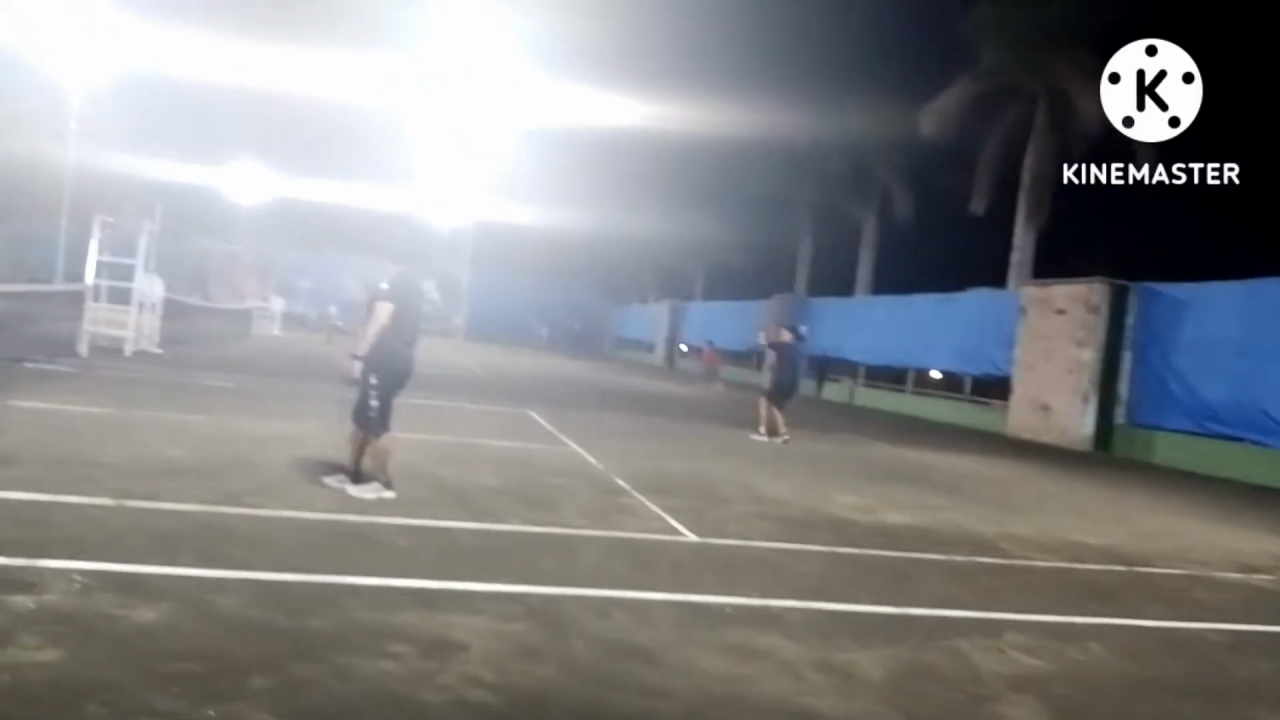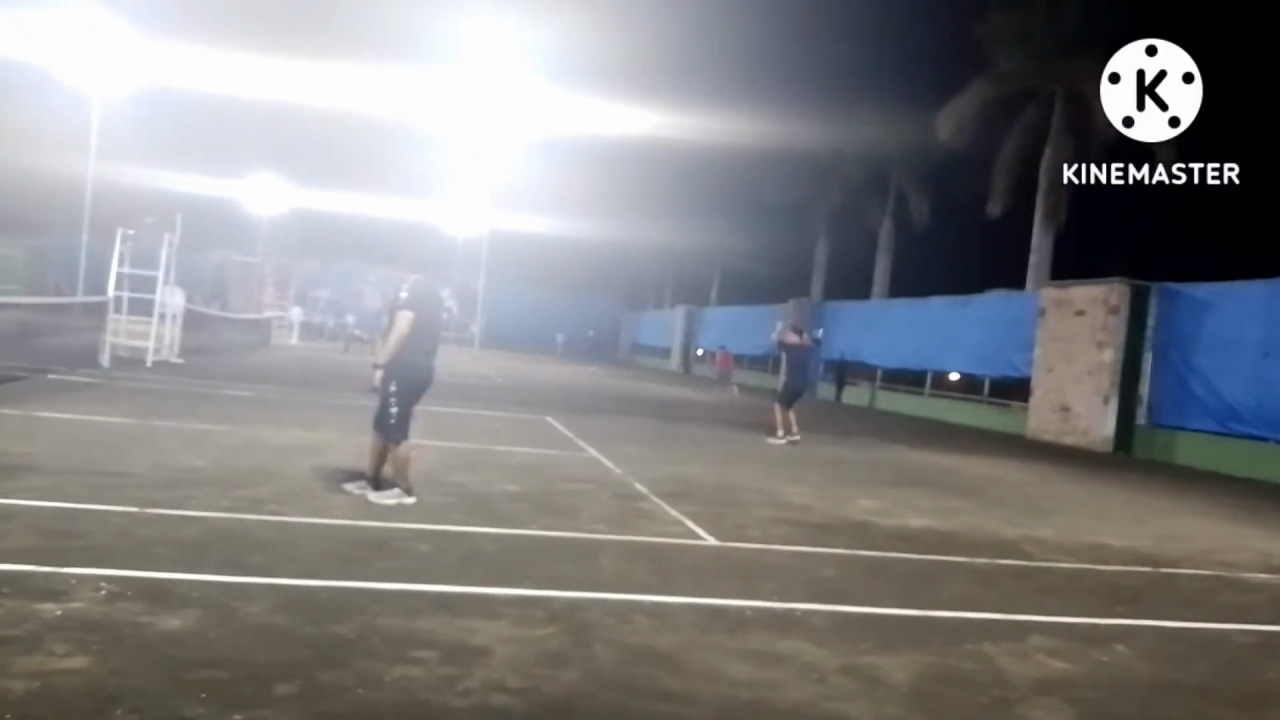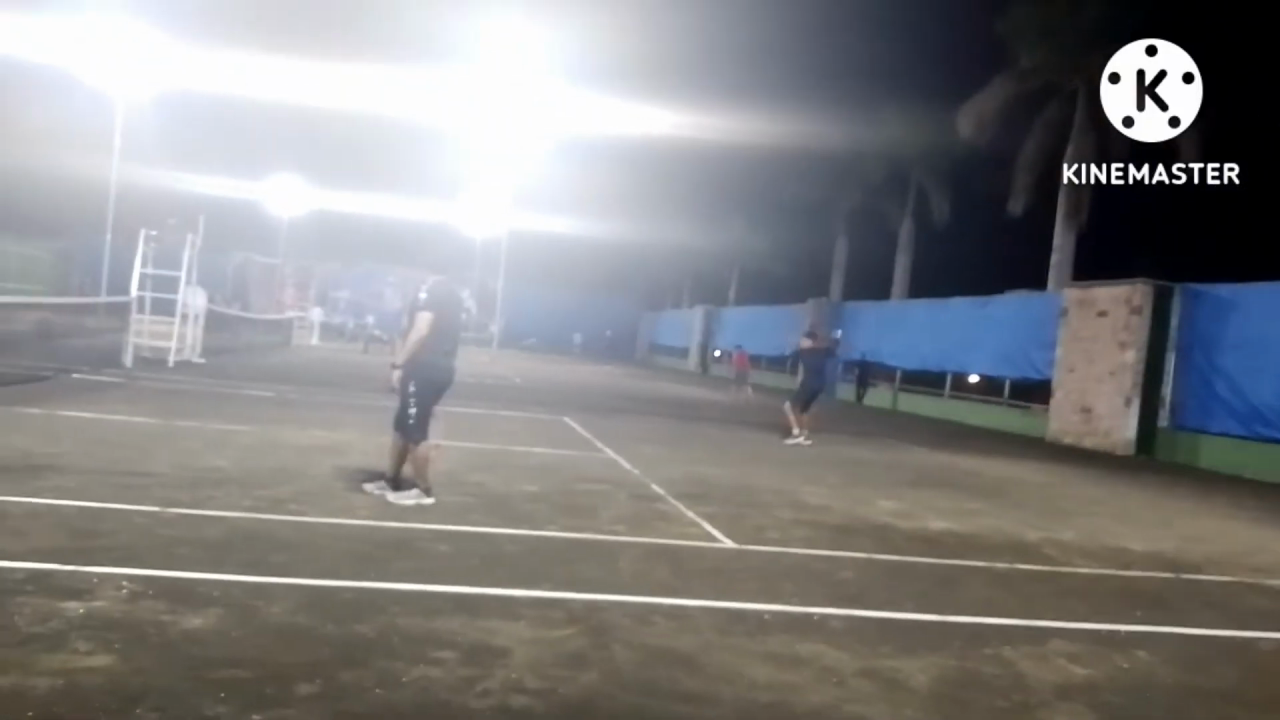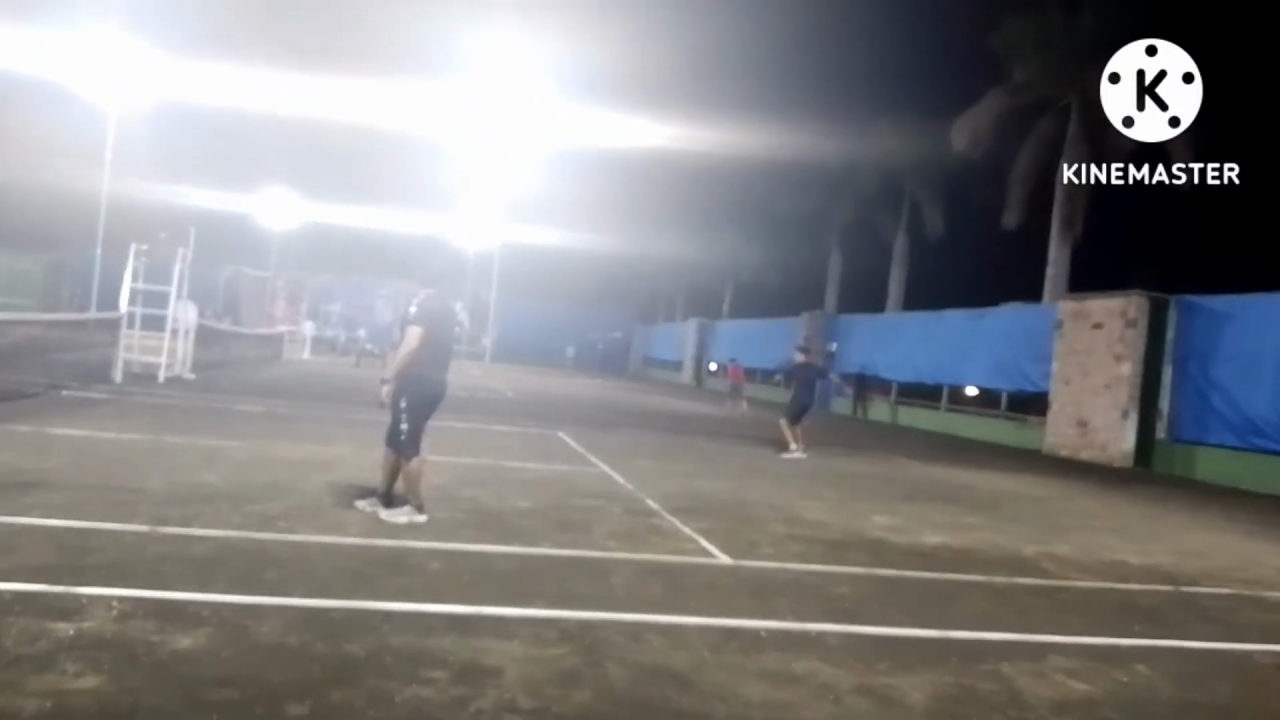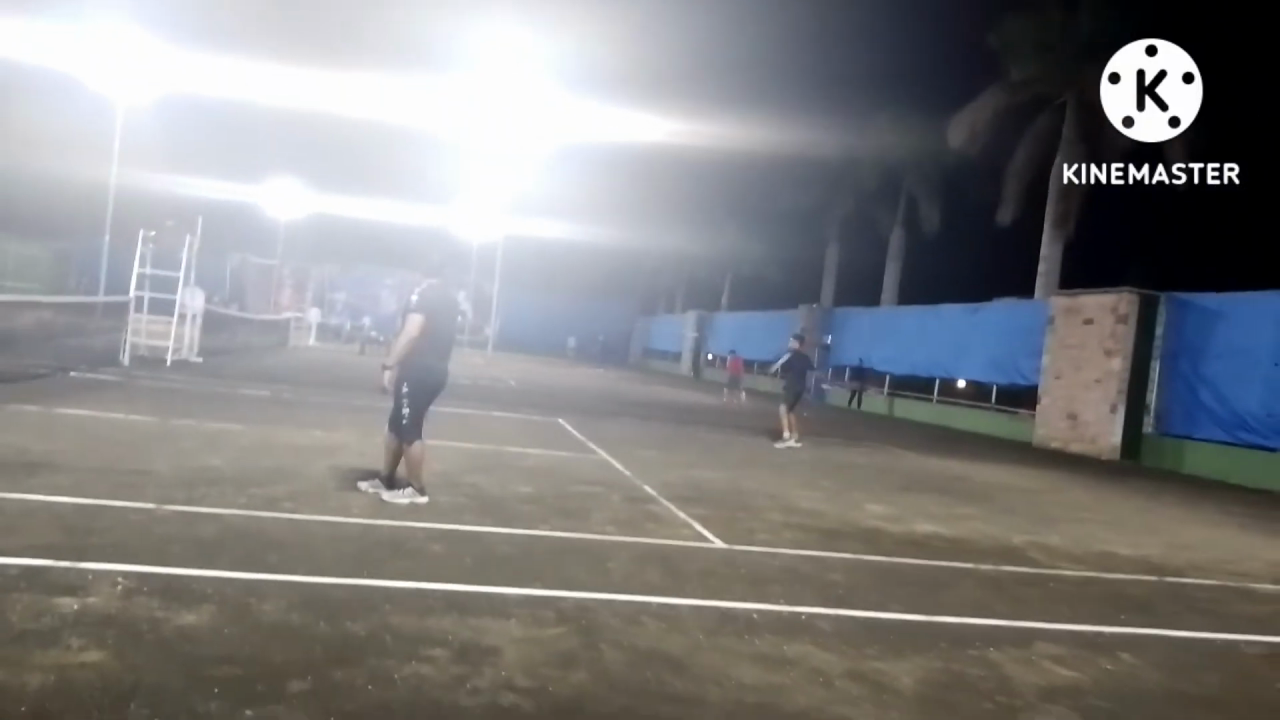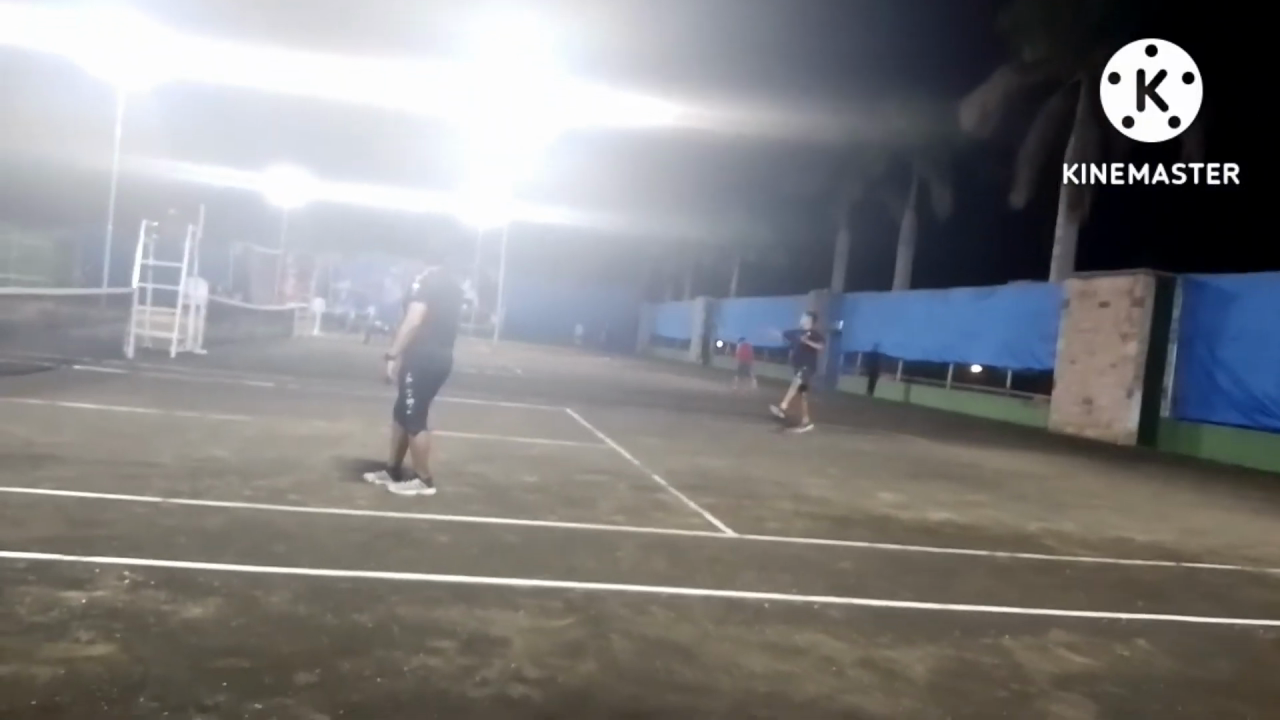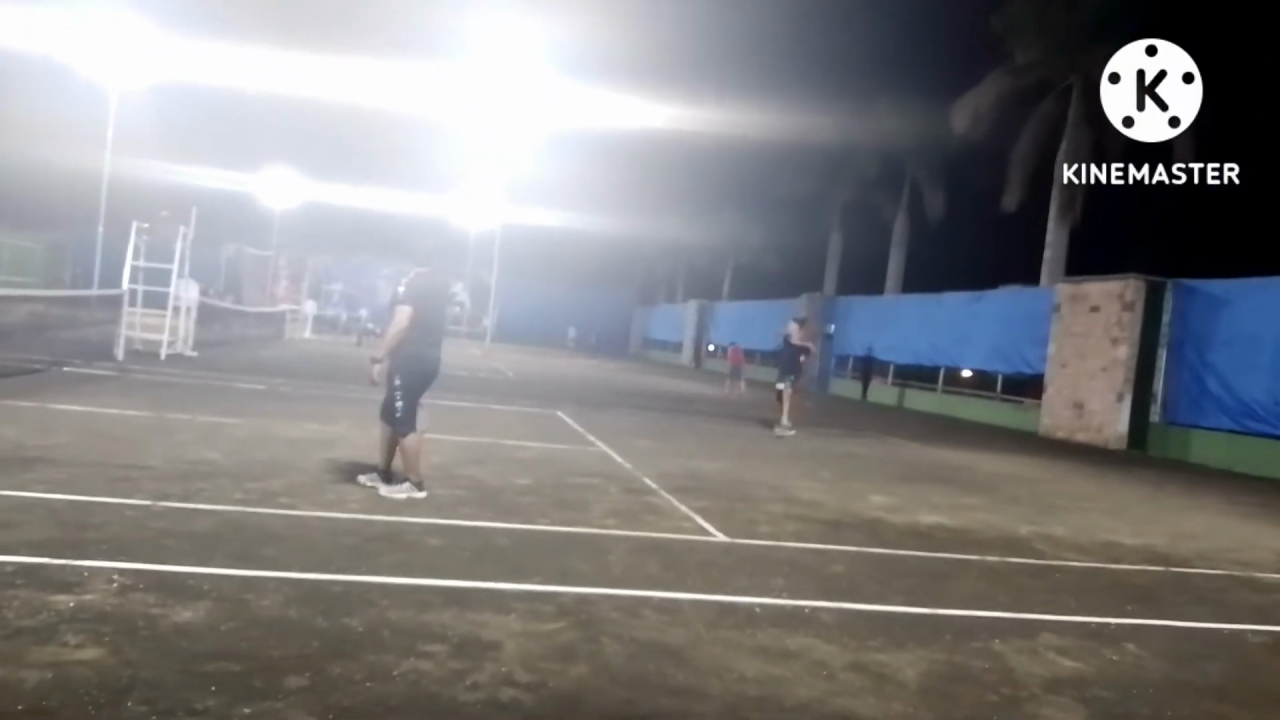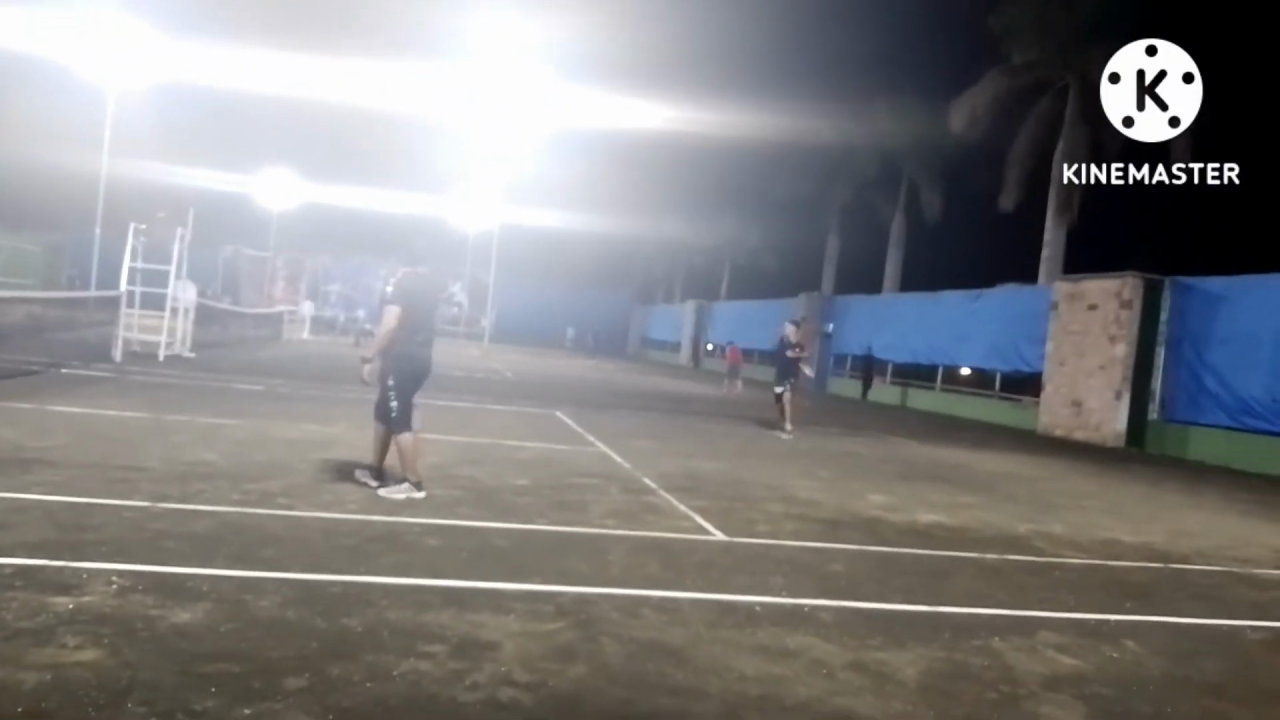
dt=0.2s
person 1, frame 1
left shoulder: (393, 280)
right shoulder: (411, 283)
left elbow: (381, 321)
left wrist: (360, 355)
left hip: (385, 360)
right hip: (397, 359)
left knee: (375, 423)
right knee: (361, 417)
left ankle: (382, 483)
right ankle: (353, 473)
person 1, frame 2
left shoulder: (412, 288)
right shoulder: (431, 293)
left elbow: (401, 330)
left wrist: (380, 364)
left hip: (405, 369)
right hip: (419, 367)
left knee: (396, 431)
right knee: (382, 425)
left ankle: (403, 489)
right ankle: (372, 480)
person 1, frame 3
left shoulder: (432, 290)
right shoulder: (452, 294)
left elbow: (420, 331)
left wrist: (398, 364)
left hip: (425, 370)
right hip: (439, 368)
left knee: (415, 431)
right knee: (402, 425)
left ankle: (422, 489)
right ankle: (392, 480)
person 1, frame 4
left shoulder: (423, 304)
right shoulder: (444, 308)
left elbow: (410, 345)
left wrist: (388, 378)
left hip: (417, 384)
right hip: (432, 383)
left knee: (407, 446)
right knee: (394, 441)
left ankle: (414, 507)
right ankle: (384, 497)
person 1, frame 5
left shoulder: (424, 293)
right shoulder: (448, 297)
left elbow: (411, 332)
left wrist: (389, 365)
left hip: (418, 372)
right hip: (434, 371)
left knee: (409, 430)
right knee: (396, 425)
left ankle: (416, 489)
right ankle: (386, 479)
person 1, frame 6
left shoulder: (427, 280)
right shoulder: (452, 284)
left elbow: (413, 321)
left wrist: (393, 355)
left hip: (422, 360)
right hip: (439, 358)
left knee: (414, 420)
right knee: (402, 415)
left ankle: (423, 480)
right ankle: (393, 471)
person 1, frame 7
left shoulder: (412, 283)
right shoulder: (439, 285)
left elbow: (400, 324)
left wrist: (378, 358)
left hip: (410, 361)
right hip: (427, 359)
left knee: (403, 422)
right knee: (390, 415)
left ankle: (414, 483)
right ankle: (383, 473)
person 1, frame 8
left shoulder: (401, 283)
right shoulder: (428, 284)
left elbow: (389, 324)
left wrist: (369, 358)
left hip: (401, 361)
right hip: (419, 358)
left knee: (399, 422)
right knee: (383, 413)
left ankle: (413, 483)
right ankle: (375, 471)
